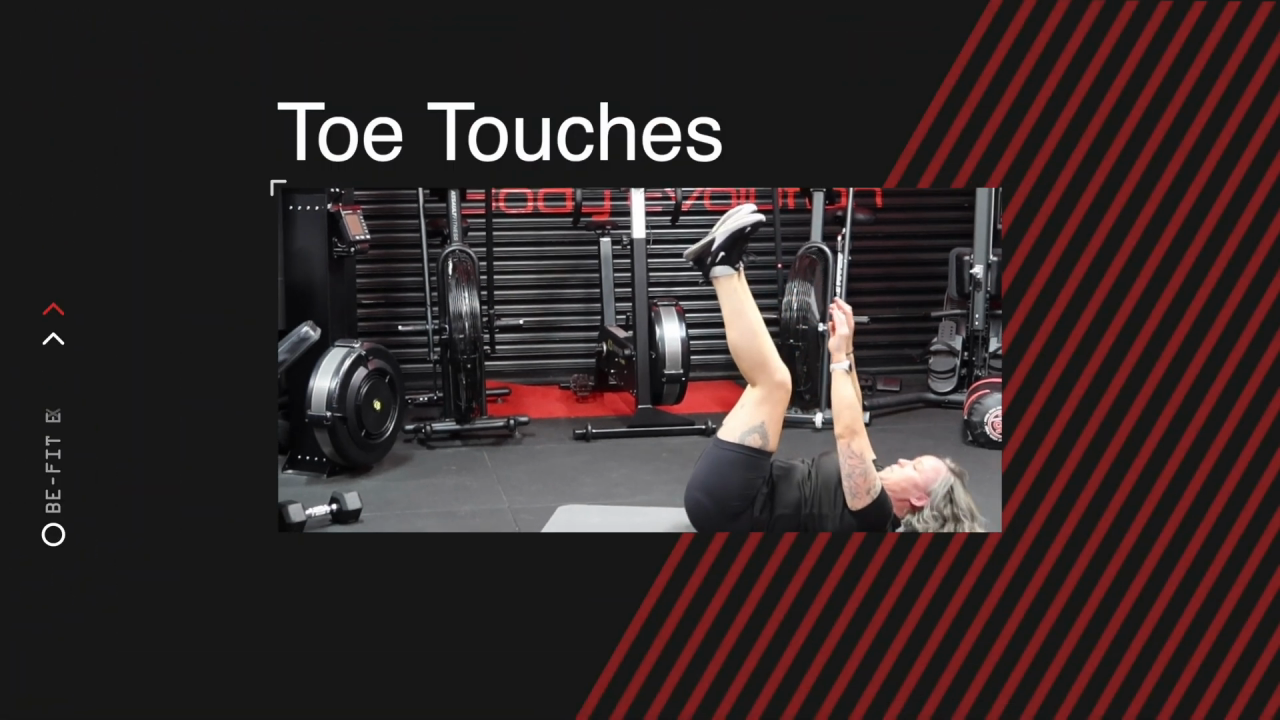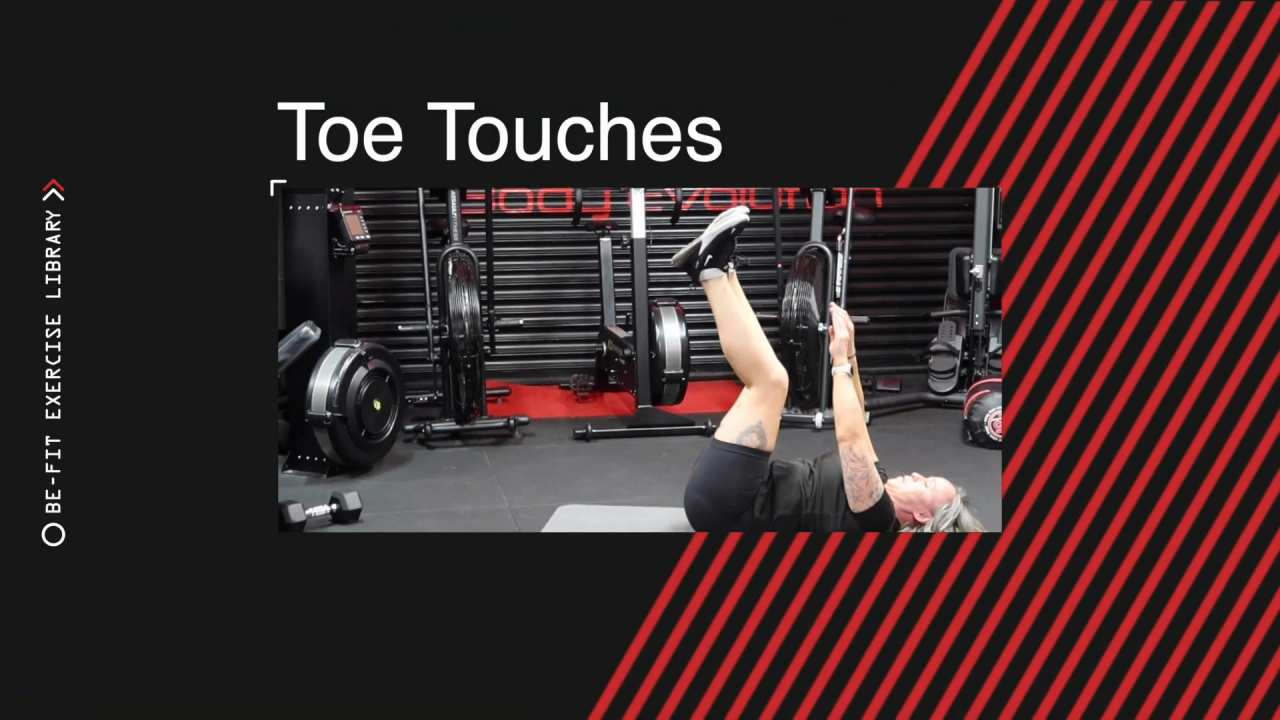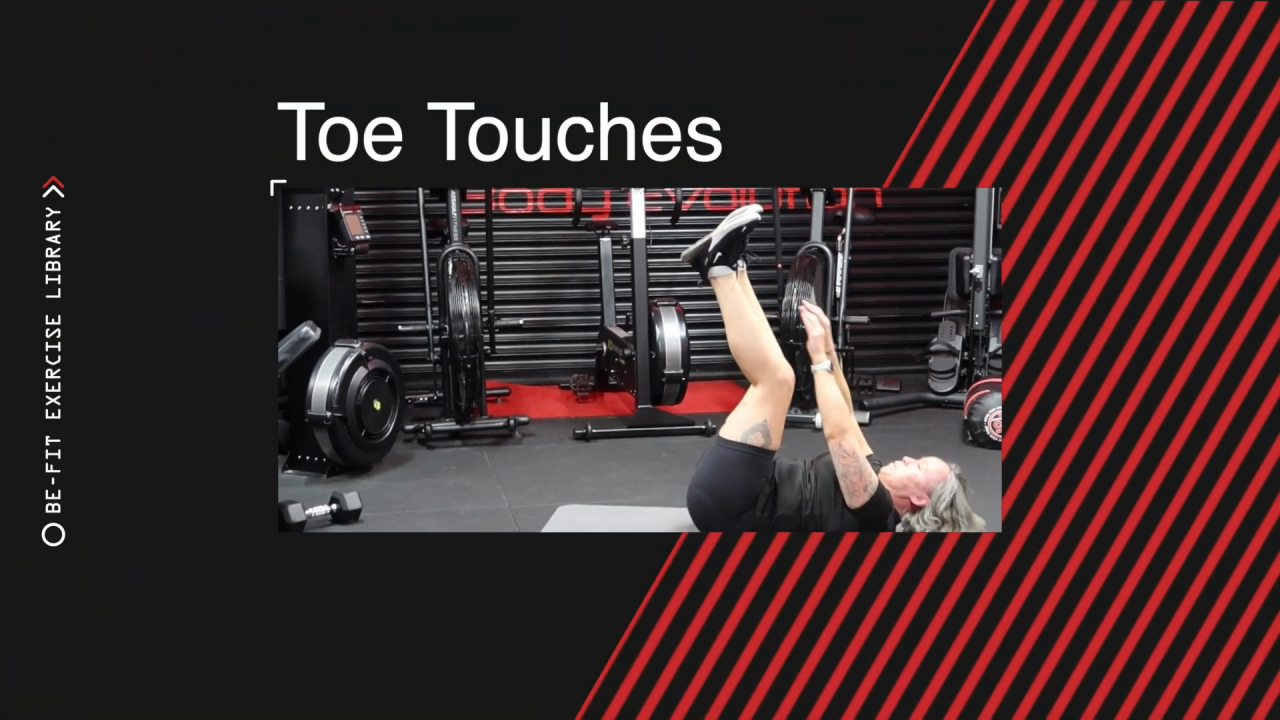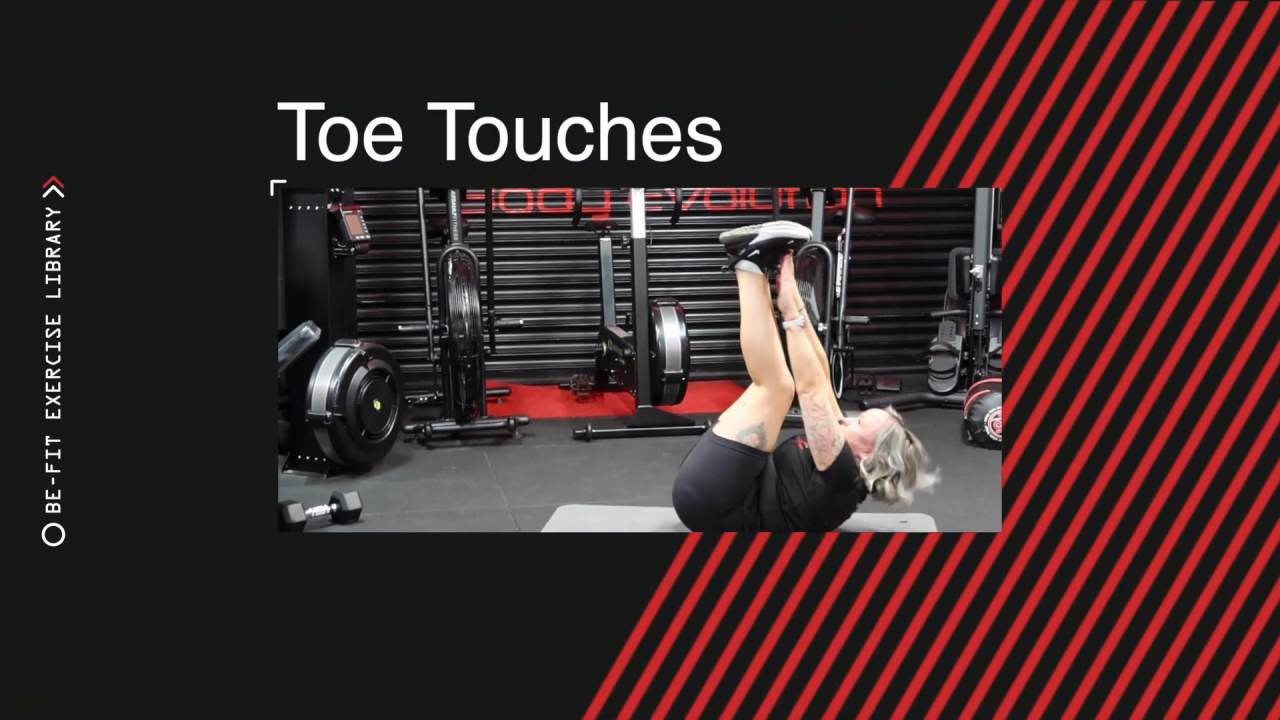
dt=0.4s
person 1, frame 1
left shoulder: (875, 514)
right shoulder: (878, 487)
left elbow: (848, 433)
right elbow: (854, 424)
left wrist: (839, 358)
right wrist: (845, 351)
left hip: (720, 505)
right hip: (725, 500)
left knee: (772, 381)
right knee: (772, 381)
left ankle: (723, 268)
right ankle: (726, 266)
person 1, frame 2
left shoulder: (877, 517)
right shoulder: (877, 486)
left elbow: (849, 435)
right elbow: (856, 426)
left wrist: (841, 362)
right wrist: (849, 354)
left hip: (724, 506)
right hip: (729, 501)
left knee: (769, 380)
right knee: (769, 378)
left ankle: (712, 271)
right ankle: (717, 270)
person 1, frame 3
left shoulder: (875, 511)
right shoulder: (875, 478)
left elbow: (838, 432)
right elbow: (845, 417)
left wrist: (821, 358)
right wrist: (827, 351)
left hip: (725, 506)
right hip: (729, 498)
left knee: (775, 379)
right knee: (773, 377)
left ankle: (721, 269)
right ankle: (728, 269)
person 1, frame 4
left shoulder: (844, 477)
right shoulder: (838, 443)
left elbow: (811, 388)
right elbow: (818, 372)
left wrist: (791, 316)
right wrist: (796, 307)
left hip: (707, 501)
right hip: (712, 496)
left knee: (774, 386)
right knee: (776, 381)
left ankle: (752, 264)
right ankle: (751, 265)
